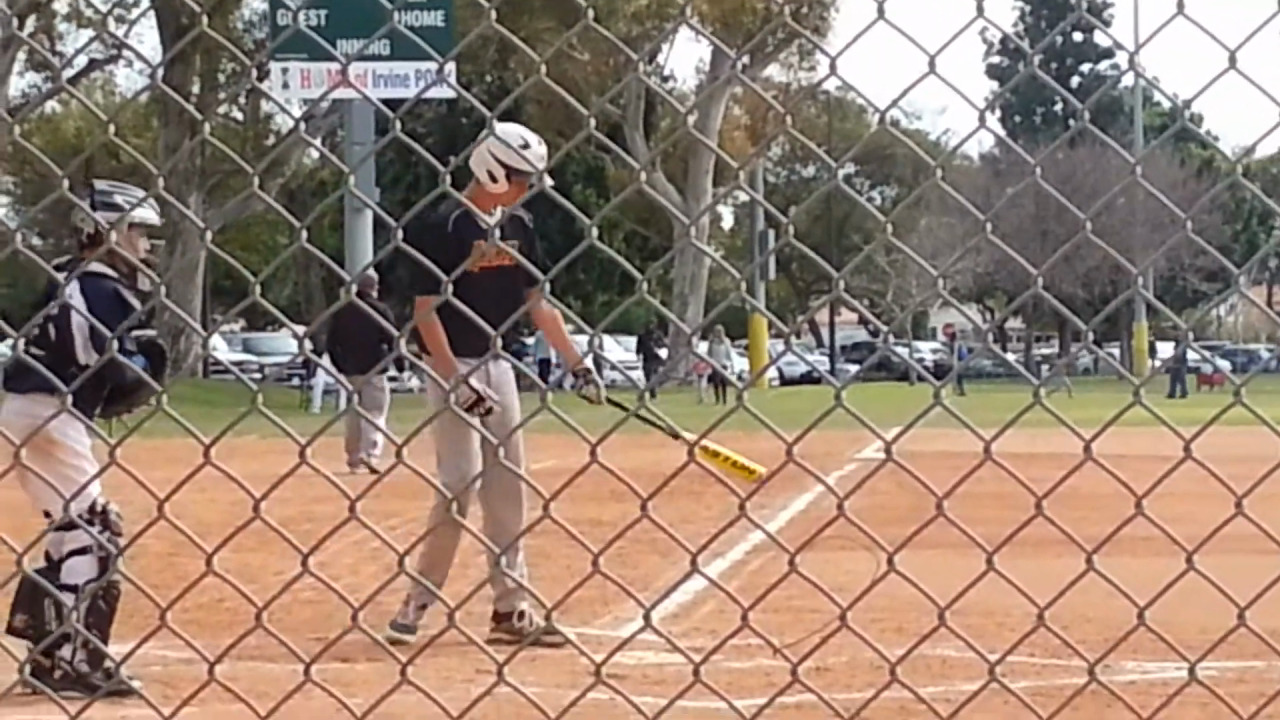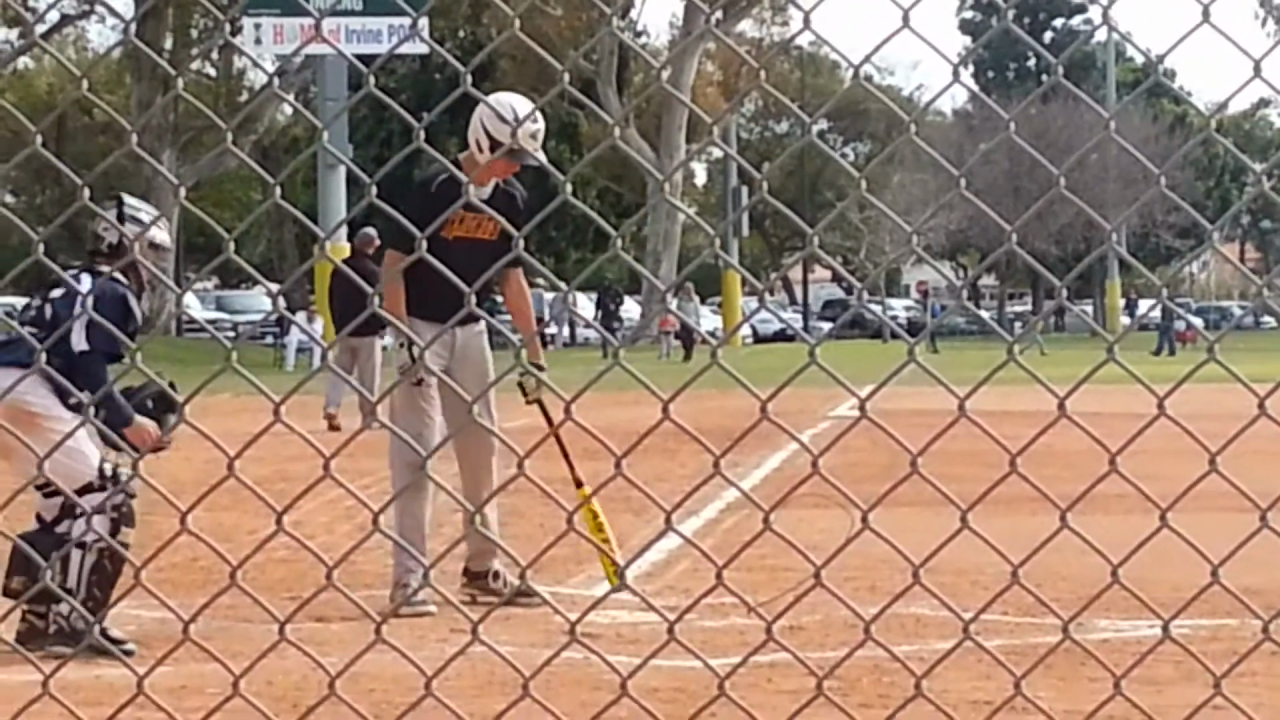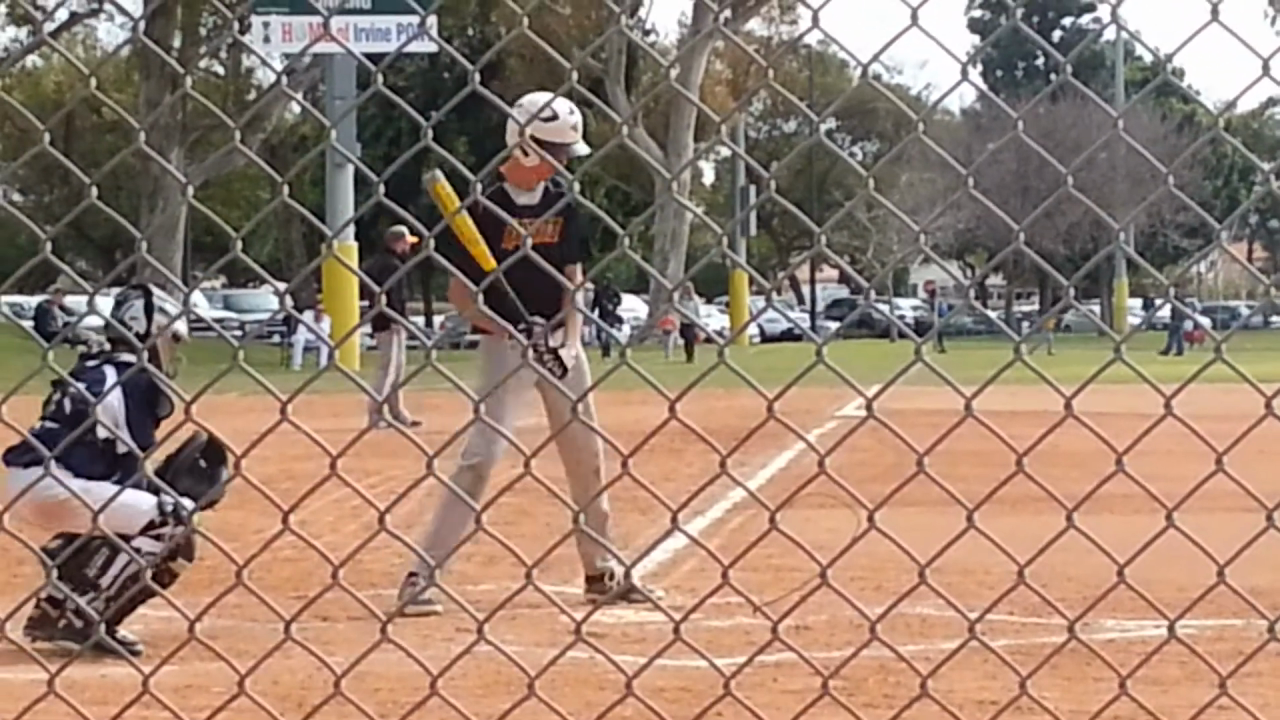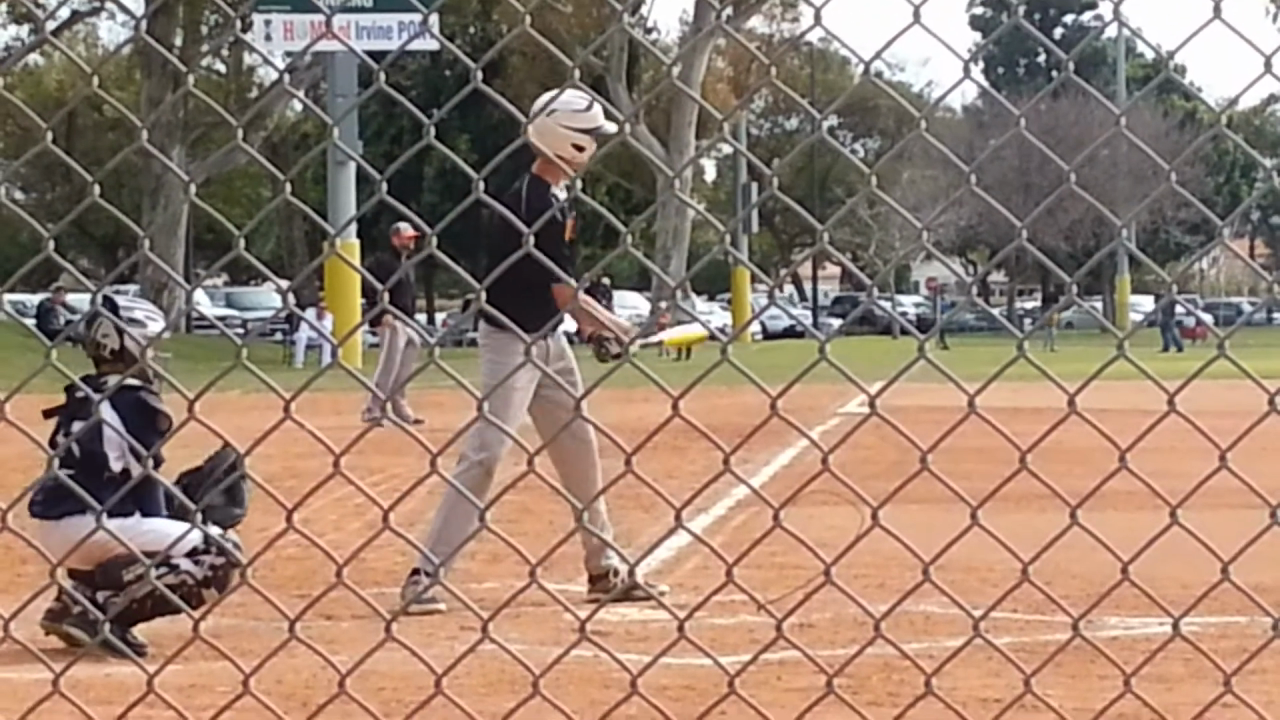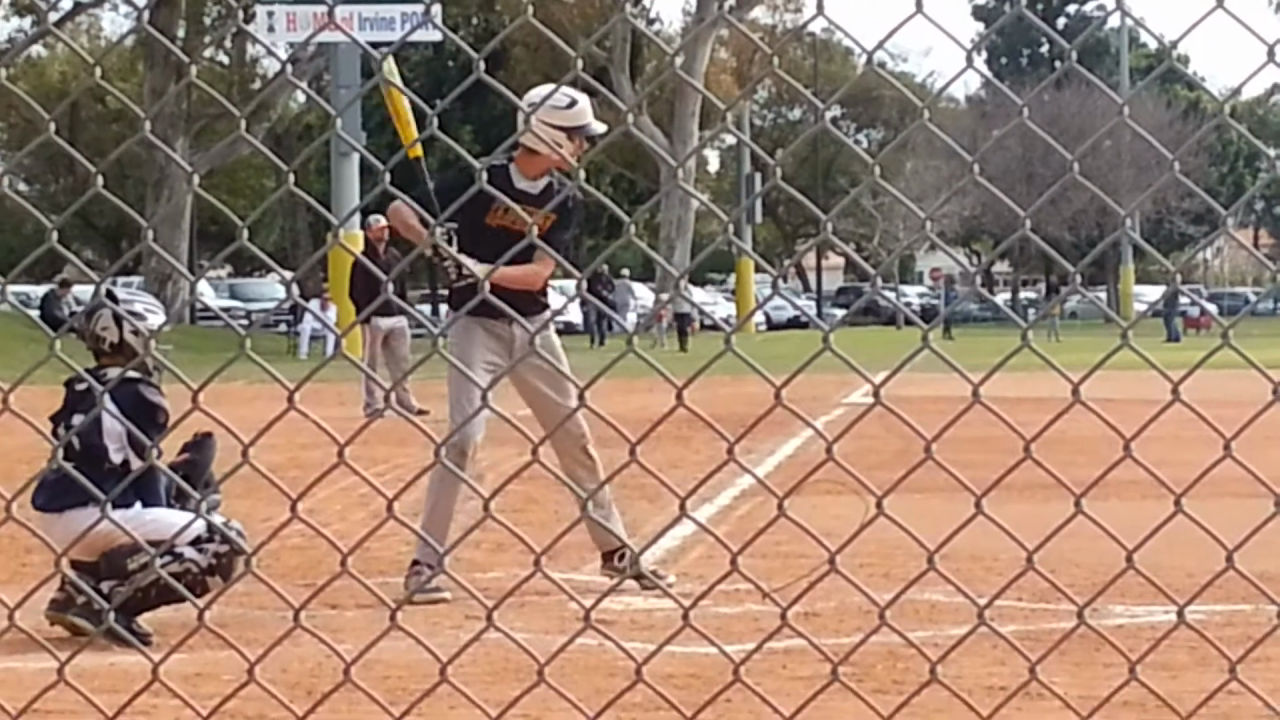
dt=0.7s
person 1, frame 1
left shoulder: (518, 226)
right shoulder: (445, 225)
left elbow: (537, 303)
right elbow: (424, 309)
left wrist: (577, 364)
right wrist: (456, 378)
left hip: (496, 365)
right hip: (453, 366)
left knee: (506, 487)
right knee: (461, 480)
left ankle: (510, 610)
right ankle: (416, 599)
person 1, frame 2
left shoulder: (512, 200)
right shoulder: (433, 188)
left elbow: (514, 280)
right elbow: (393, 267)
left wrist: (533, 355)
right wrist: (404, 341)
left hip: (470, 328)
right hip: (422, 329)
left knee: (481, 447)
right knee: (416, 450)
left ankle: (483, 567)
right ankle: (408, 577)
person 1, frame 3
left shoulder: (563, 199)
right shoulder: (482, 205)
left elbow: (574, 277)
right elbow: (460, 292)
left wrist: (567, 333)
right wrist: (504, 328)
left hip: (560, 341)
right hip: (508, 345)
left knee: (588, 455)
right knee: (480, 459)
left ankle: (603, 572)
right ankle: (422, 576)
person 1, frame 4
left shoulder: (550, 195)
right shoulder: (538, 205)
right elbow: (567, 296)
left wrist: (597, 323)
right wrist: (615, 328)
left hip: (546, 337)
right hip: (511, 340)
left knee: (580, 449)
right knee: (484, 454)
left ankle: (606, 570)
right ankle: (425, 574)
person 1, frame 5
left shoulder: (566, 199)
right shoulder: (480, 179)
left elbow: (542, 269)
right elbow: (399, 213)
left wrist: (486, 272)
right wrist: (436, 244)
left hip: (534, 327)
right hip: (476, 325)
left knee: (575, 436)
right knee: (463, 440)
left ankle: (616, 551)
right ankle: (425, 563)
person 2, frame 1
left shoulder: (71, 279)
right shoulder: (104, 291)
right elbow: (107, 372)
left wrist: (125, 371)
right wrist: (143, 374)
right hip: (51, 417)
left knee: (70, 532)
right knee: (89, 533)
left ankle: (49, 654)
right ankle: (77, 663)
person 2, frame 2
left shoulder: (81, 284)
right shoulder: (109, 292)
right elbow: (85, 370)
left wrist: (114, 418)
right wrist: (127, 422)
left knee: (65, 496)
right knee: (106, 492)
left ankle: (41, 616)
right ankle: (71, 622)
person 2, frame 3
left shoulder: (91, 372)
right shoulder: (136, 382)
right elbow: (129, 471)
left wrist: (166, 486)
right wrist: (169, 492)
right hip: (50, 486)
left knee: (125, 521)
right knee: (176, 523)
left ankle: (57, 604)
right ankle: (81, 617)
person 2, frame 4
left shoulder: (85, 397)
right shoulder: (134, 401)
right elbow: (144, 484)
left wrist: (180, 499)
left hip: (59, 526)
right hip: (84, 526)
right knee: (222, 551)
left ankle: (77, 598)
right ankle: (102, 611)
person 2, frame 5
left shoulder: (85, 387)
right shoulder: (134, 394)
right elbow: (146, 478)
left wrist: (175, 478)
left hip: (62, 516)
right hip: (90, 516)
right knee: (225, 541)
left ankle: (79, 589)
right ankle: (108, 600)
person 3, frame 1
left shoulder: (342, 311)
right shoulder: (380, 310)
left elbow: (331, 344)
right elbow: (392, 341)
left wrist: (341, 368)
right wrist: (400, 367)
left hip: (350, 372)
right hip: (374, 371)
left knee: (353, 415)
right knee: (376, 413)
left ankle: (354, 460)
right ankle: (368, 453)
person 3, frame 2
left shoulder: (340, 267)
right shoulder: (371, 269)
left elbow: (332, 299)
right elbow: (373, 302)
right wrist: (382, 325)
left hip: (343, 330)
right hip: (367, 330)
left knee: (340, 372)
right knee: (368, 376)
left ankle: (331, 408)
right ankle: (369, 416)
person 3, frame 3
left shoulder: (377, 263)
right shoulder: (392, 265)
left elbow: (372, 294)
right elbow: (390, 296)
right wrist: (396, 321)
left hip: (383, 324)
right hip: (390, 325)
left knee: (397, 370)
right knee: (388, 369)
left ankle: (398, 413)
right ankle: (376, 414)
person 3, frame 4
left shoulder: (409, 264)
right shoulder: (383, 262)
right elbow: (370, 291)
left wrist: (413, 323)
right wrist: (383, 314)
left hip: (407, 324)
right hip: (392, 322)
left knee: (404, 370)
right knee: (387, 367)
left ankle: (400, 410)
right ankle: (373, 411)
person 3, frame 5
left shoulder: (395, 255)
right shoulder: (363, 259)
right elbow: (356, 292)
left wrist: (405, 312)
right wrist: (365, 316)
left hip: (397, 317)
right hip: (374, 318)
left knee: (401, 362)
right knee: (371, 363)
left ankle: (406, 402)
right ankle: (373, 404)
